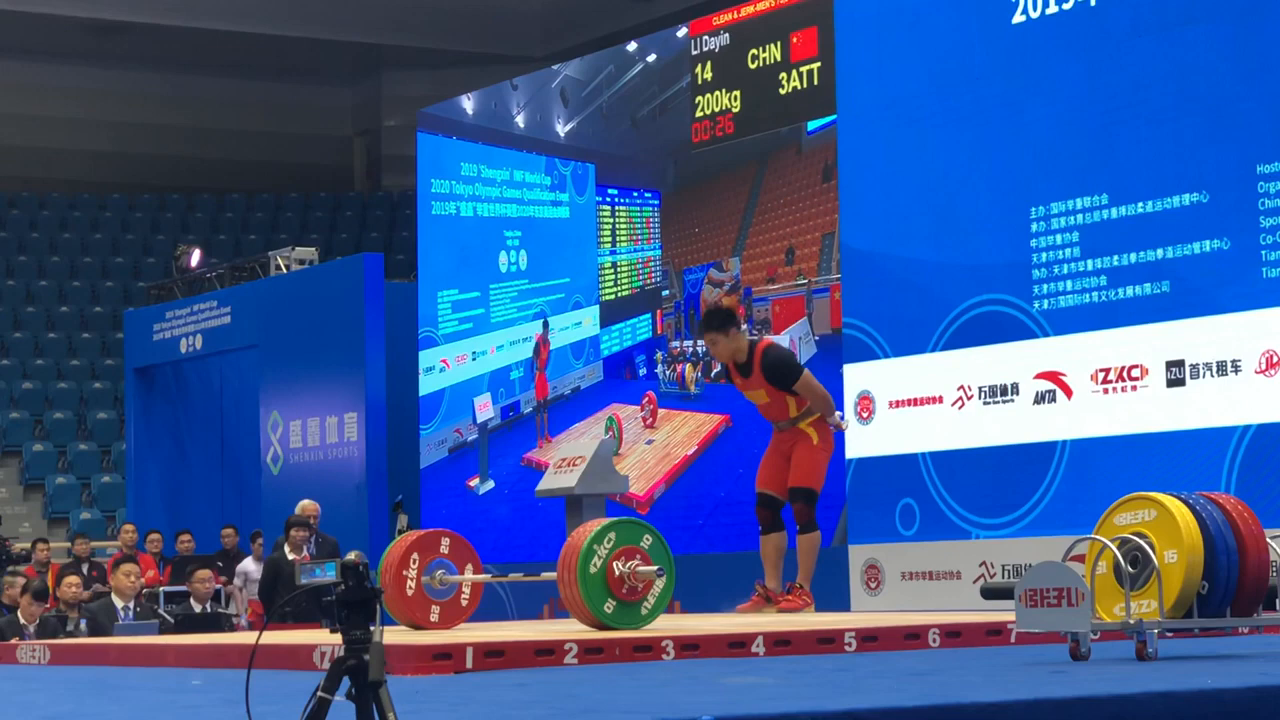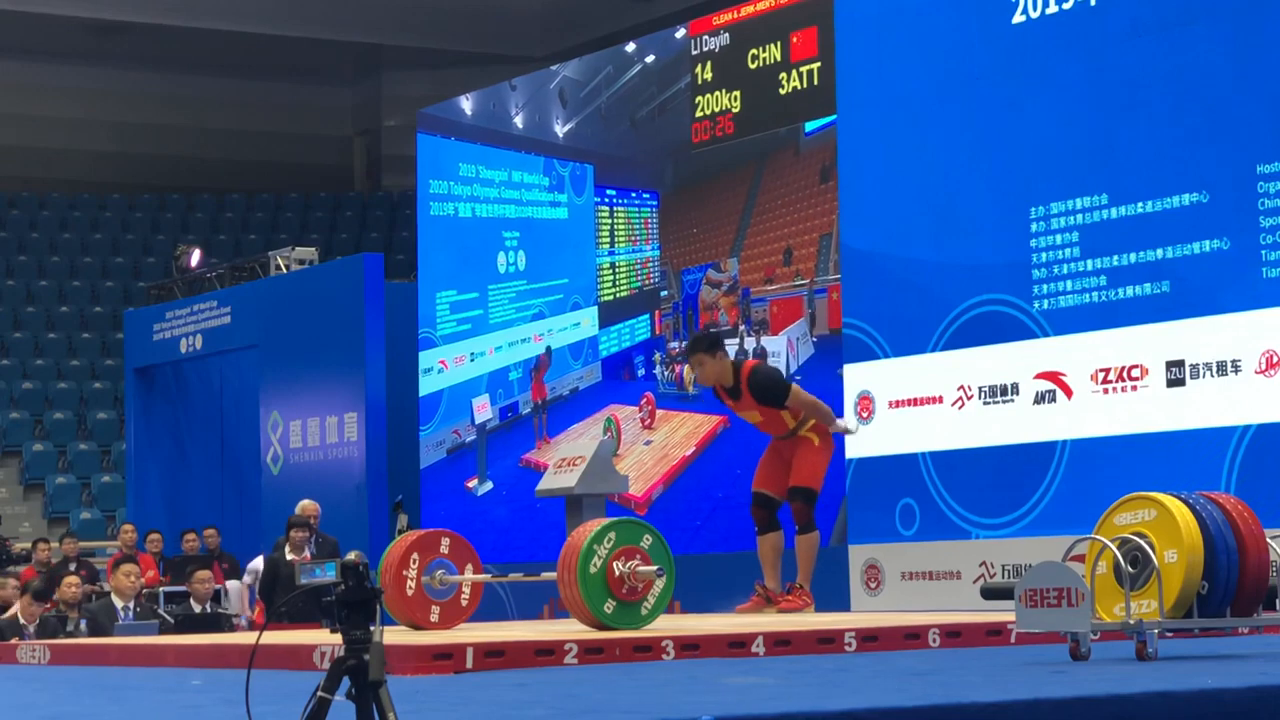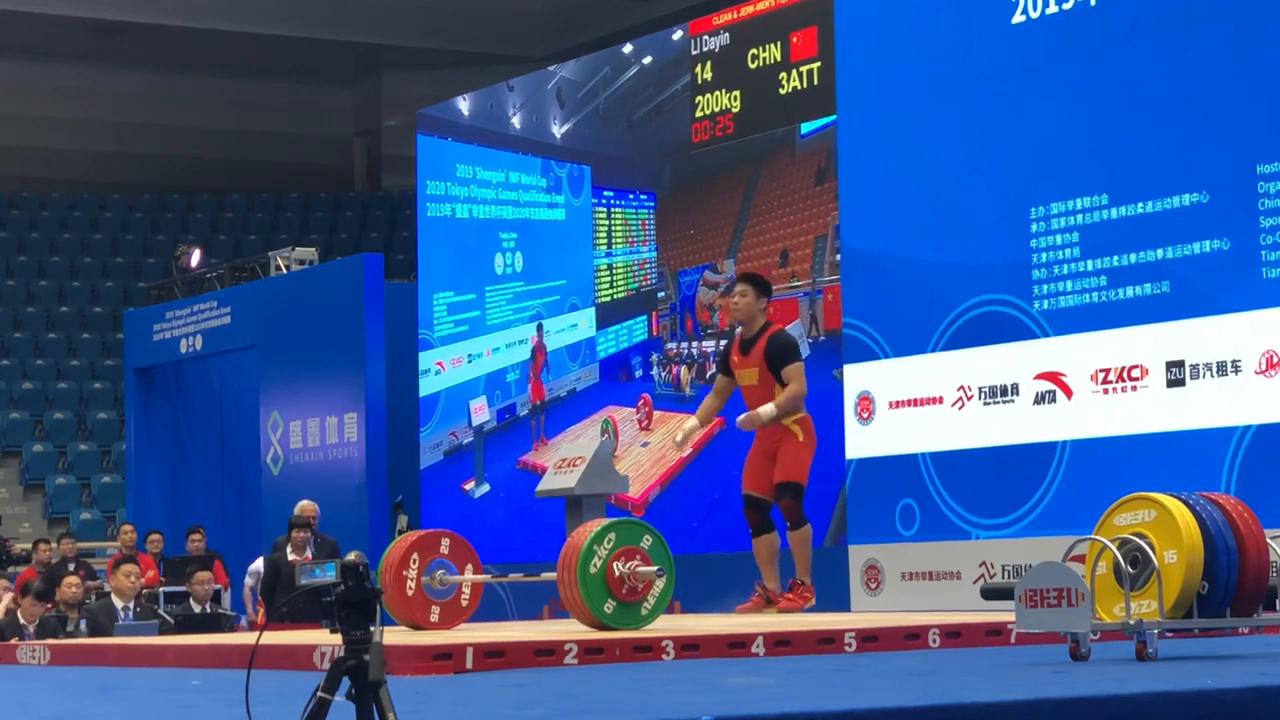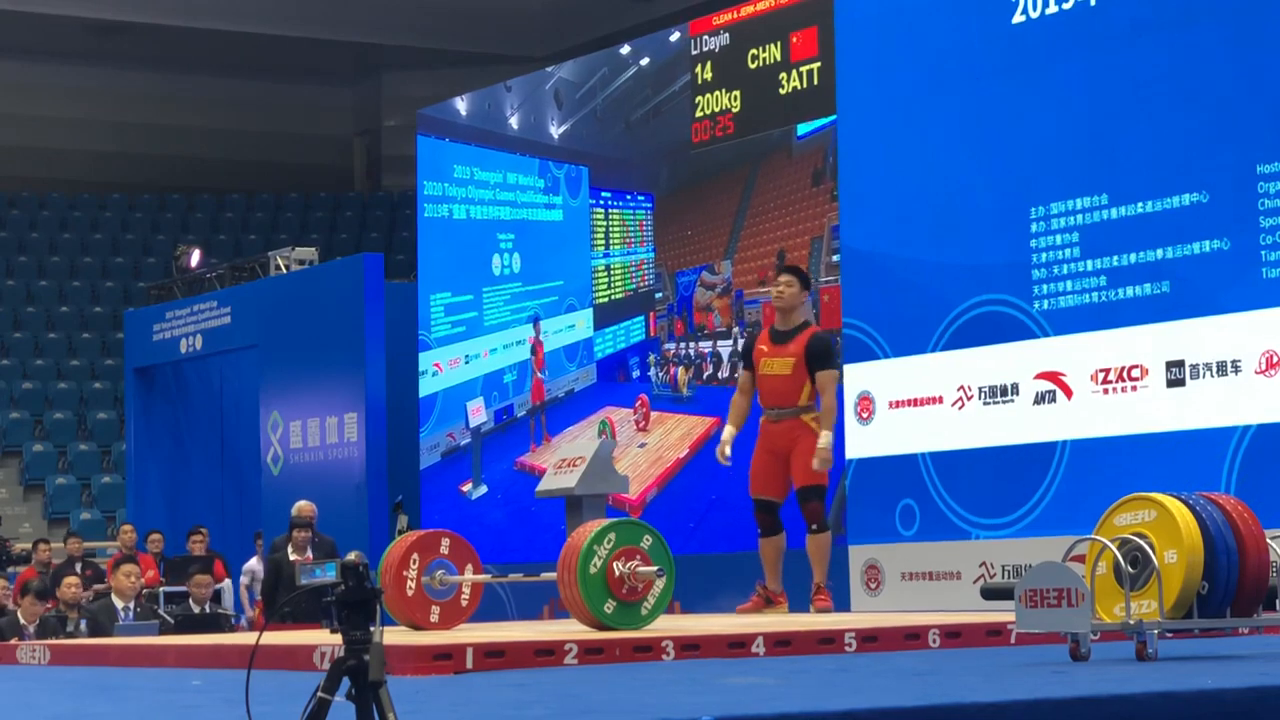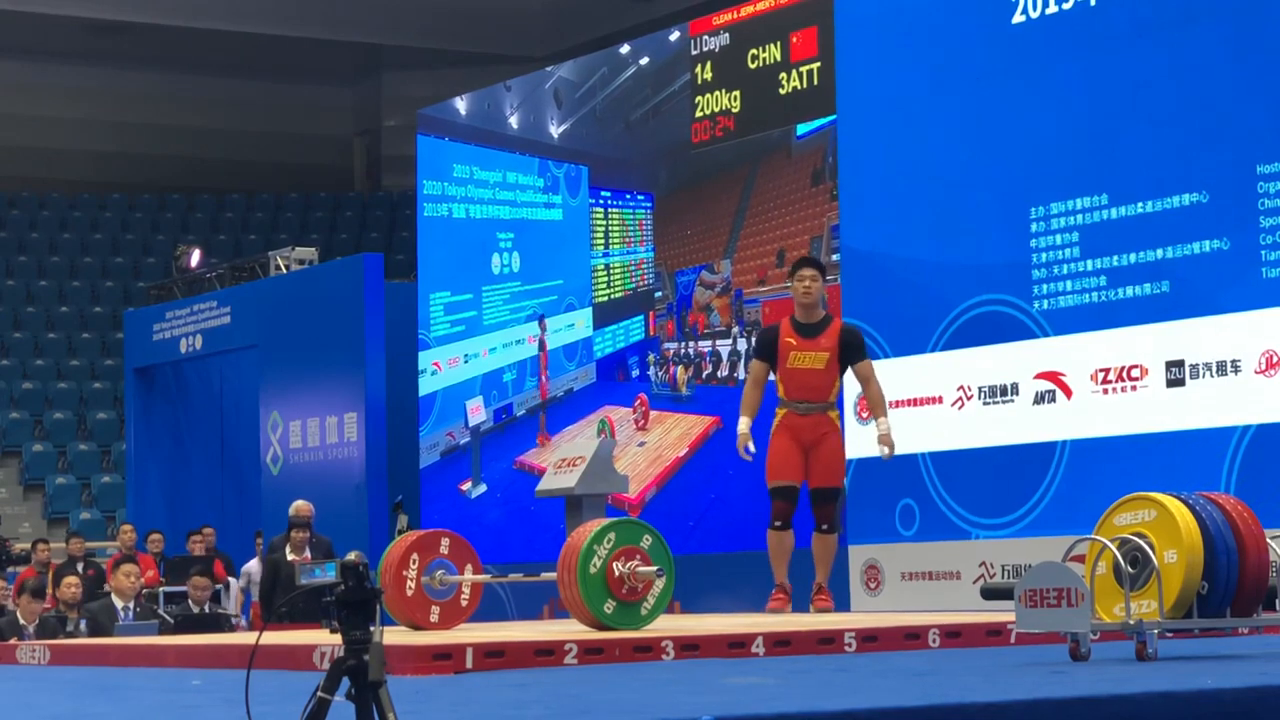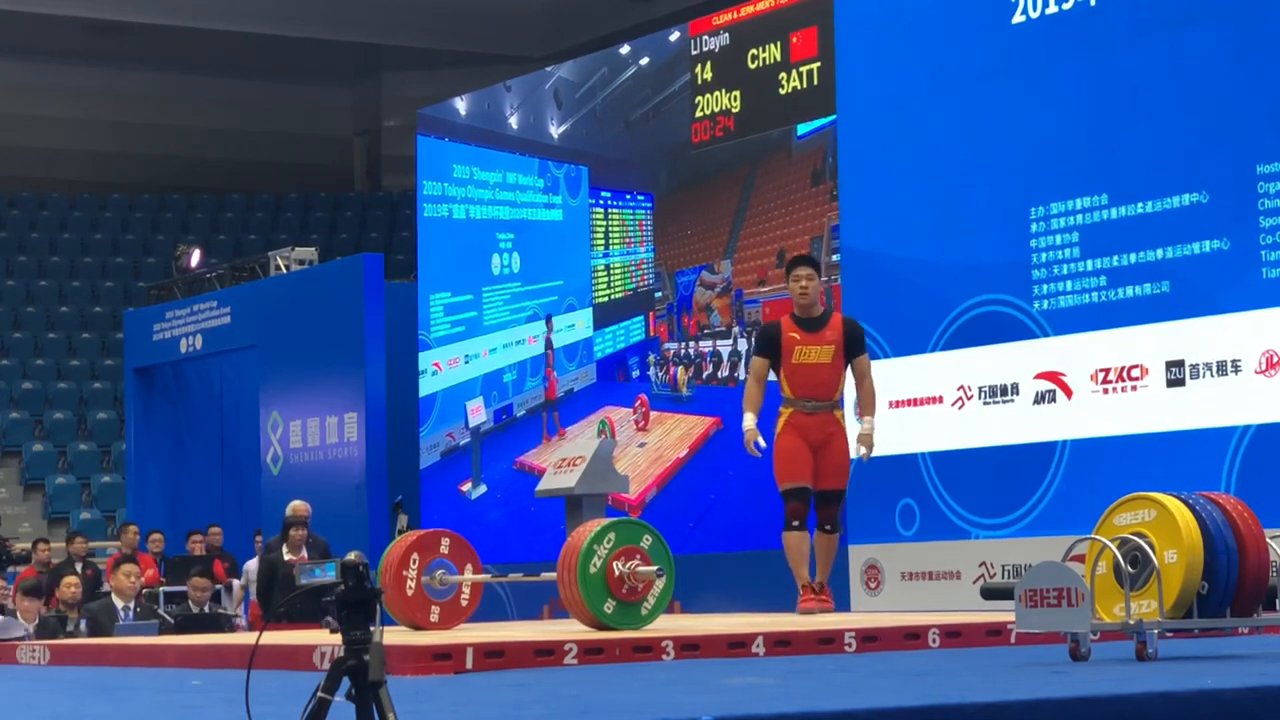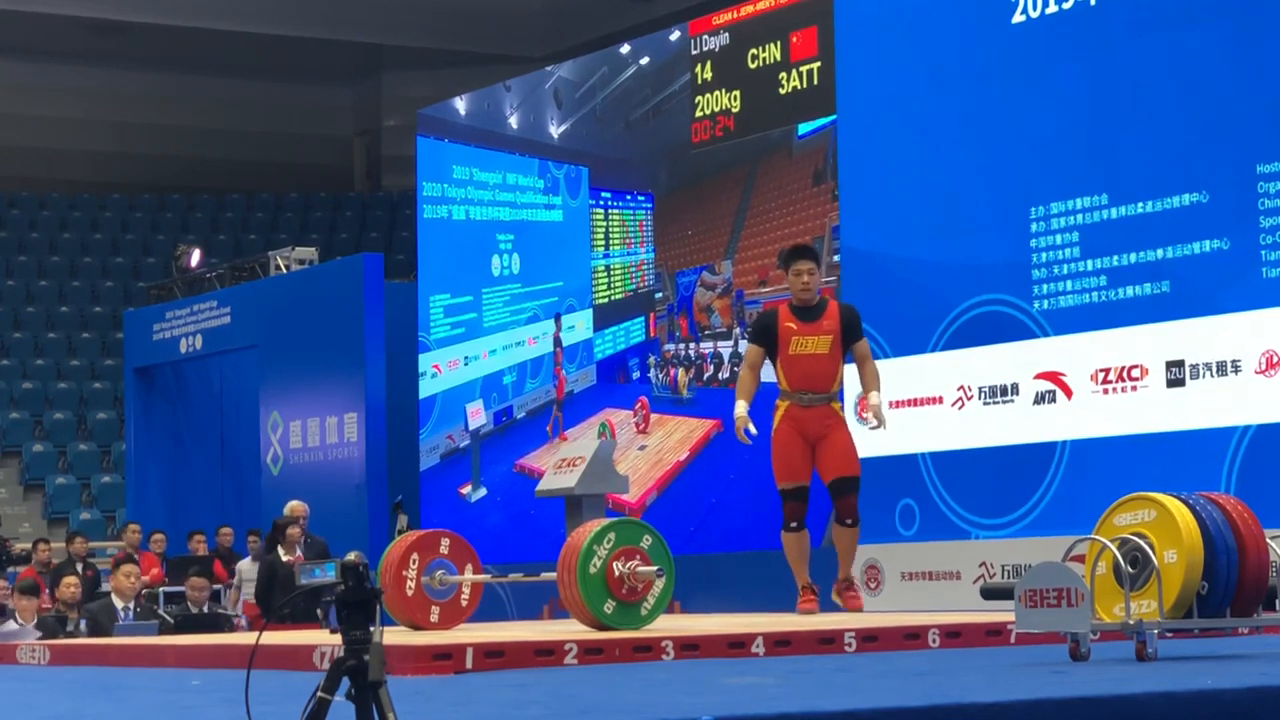
dt=0.4s
person 1, frame 1
left shoulder: (774, 358)
right shoulder: (730, 366)
left elbow: (818, 393)
left wrist: (832, 420)
left hip: (810, 432)
right hip: (781, 434)
left knee: (802, 507)
right knee: (766, 508)
left ankle: (802, 589)
right ankle: (771, 590)
person 1, frame 2
left shoulder: (761, 378)
right shoulder: (720, 388)
left elbow: (808, 403)
left wrist: (833, 425)
left hip: (809, 437)
right hip: (779, 441)
left knee: (800, 507)
right knee: (761, 510)
left ankle: (802, 592)
right ankle: (770, 592)
person 1, frame 3
left shoulder: (779, 341)
right shoulder: (732, 349)
left elbow: (798, 387)
right elbow: (718, 394)
left wrist: (766, 412)
right wrist: (692, 425)
left hip: (793, 430)
right hip: (764, 434)
left knee: (789, 503)
right knee: (754, 511)
left ankle: (803, 586)
right ankle: (771, 591)
person 1, frame 4
left shoulder: (816, 341)
right shoulder: (756, 342)
left elbow: (828, 393)
right elbow: (744, 393)
left wrist: (825, 440)
right wrist: (727, 434)
left hip: (804, 430)
right hip: (768, 432)
left knee: (813, 508)
right knee: (764, 513)
left ankle: (820, 588)
right ankle: (772, 593)
person 1, frame 5
left shoulder: (845, 334)
right shoulder: (772, 335)
left elbow: (868, 382)
right elbow: (755, 382)
left wrist: (882, 426)
right wrist: (744, 425)
left hip: (826, 426)
right hip: (787, 426)
left knee: (825, 511)
right knee: (781, 507)
left ankle: (820, 588)
right ankle: (780, 587)
person 1, frame 6
left shoulder: (847, 328)
right shoulder: (772, 332)
left elbow: (863, 378)
right elbow: (756, 379)
left wrist: (867, 426)
right wrist: (750, 422)
left hip: (831, 424)
right hip: (792, 425)
left knee: (830, 510)
right knee: (796, 508)
left ankle: (822, 584)
right ankle: (805, 588)
person 1, frame 7
left shoulder: (844, 315)
right shoulder: (769, 320)
left elbow: (864, 360)
right elbow: (751, 367)
left wrist: (874, 399)
right wrist: (741, 409)
left hip: (831, 416)
right hip: (789, 419)
left knee: (847, 501)
right knee: (794, 507)
left ankle: (845, 581)
right ankle: (806, 589)
